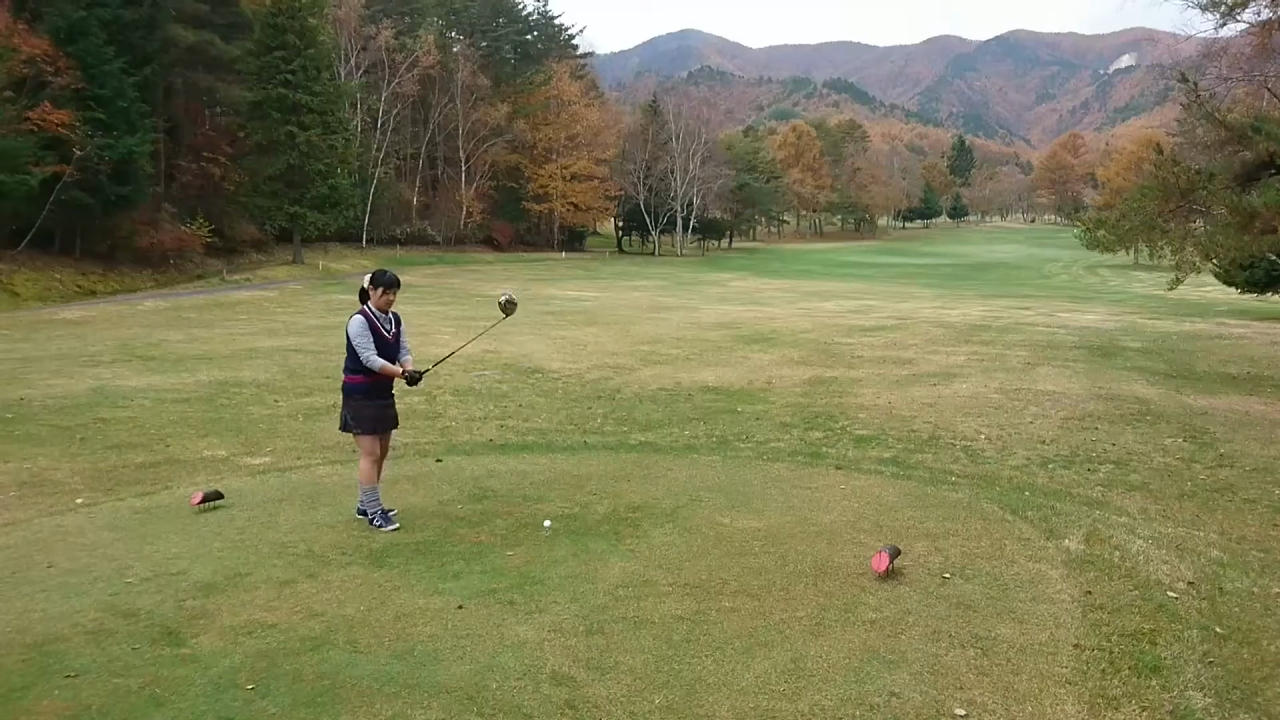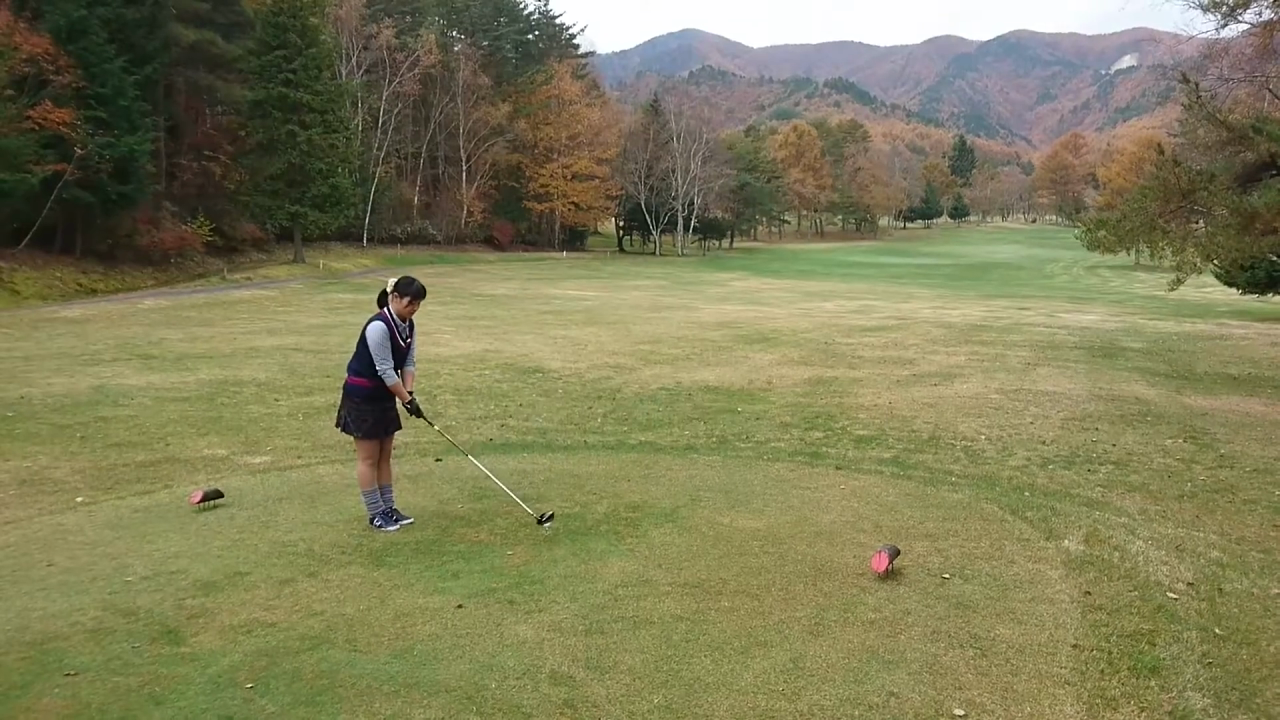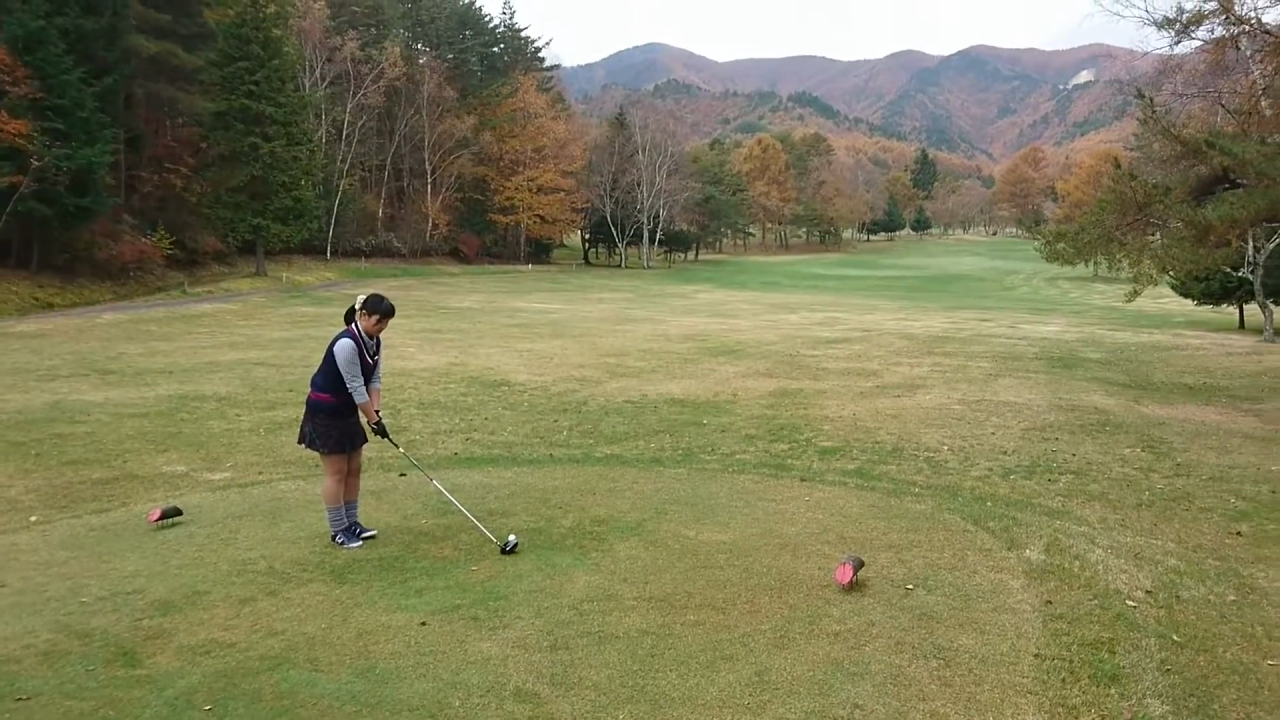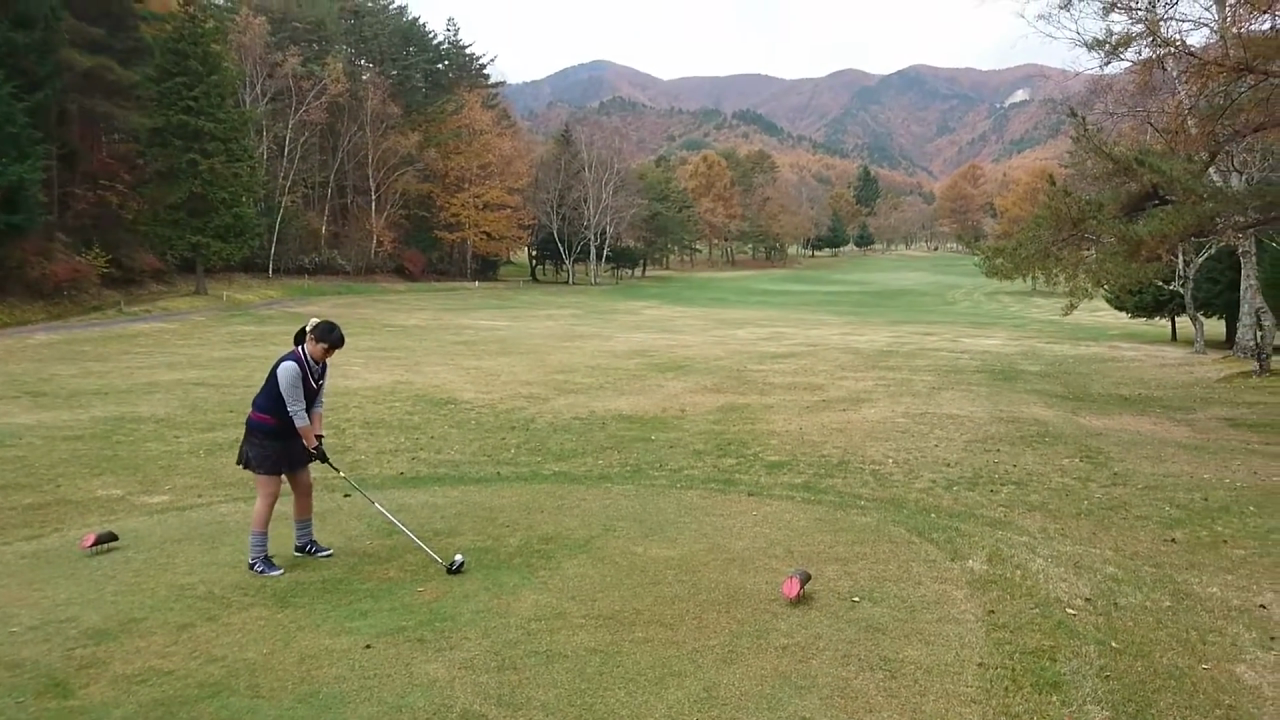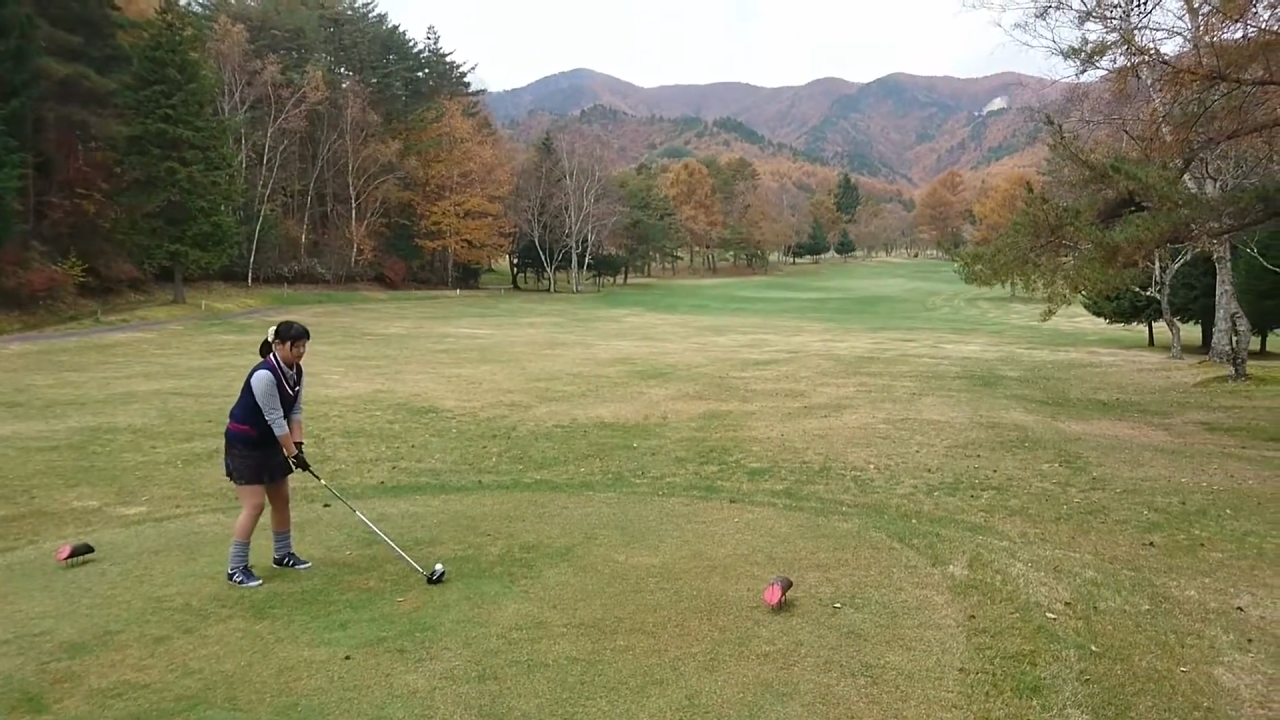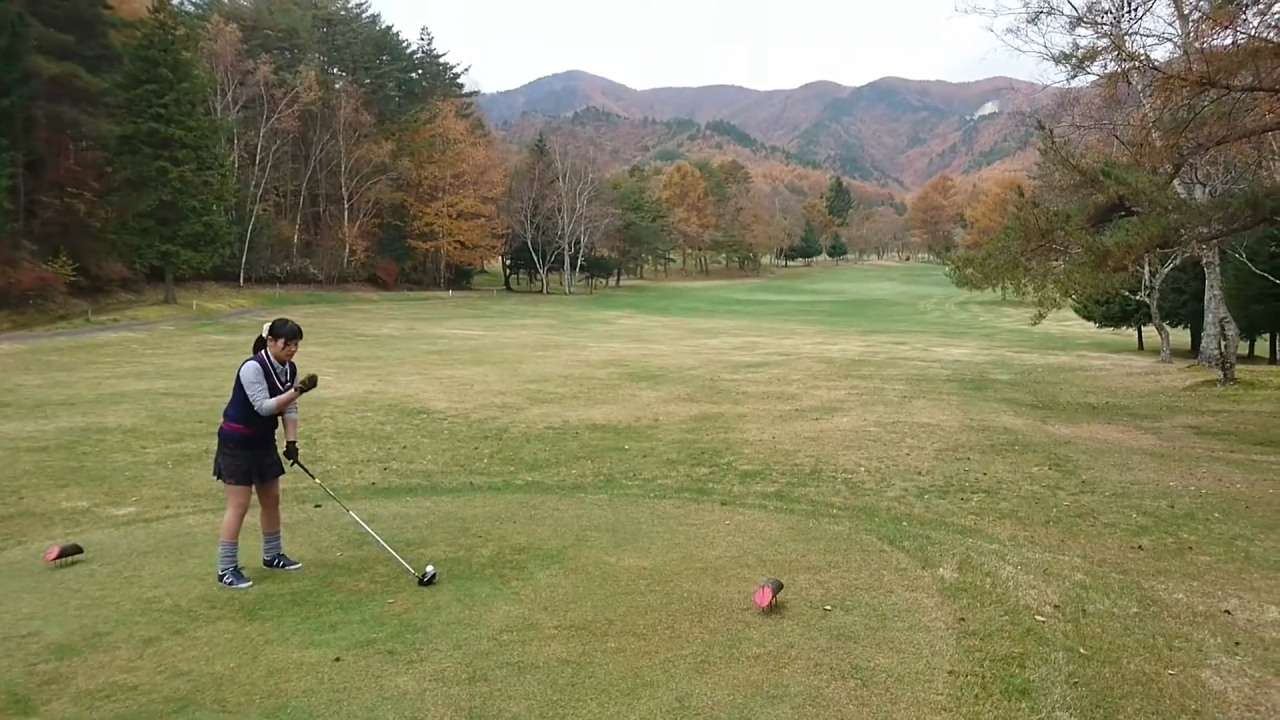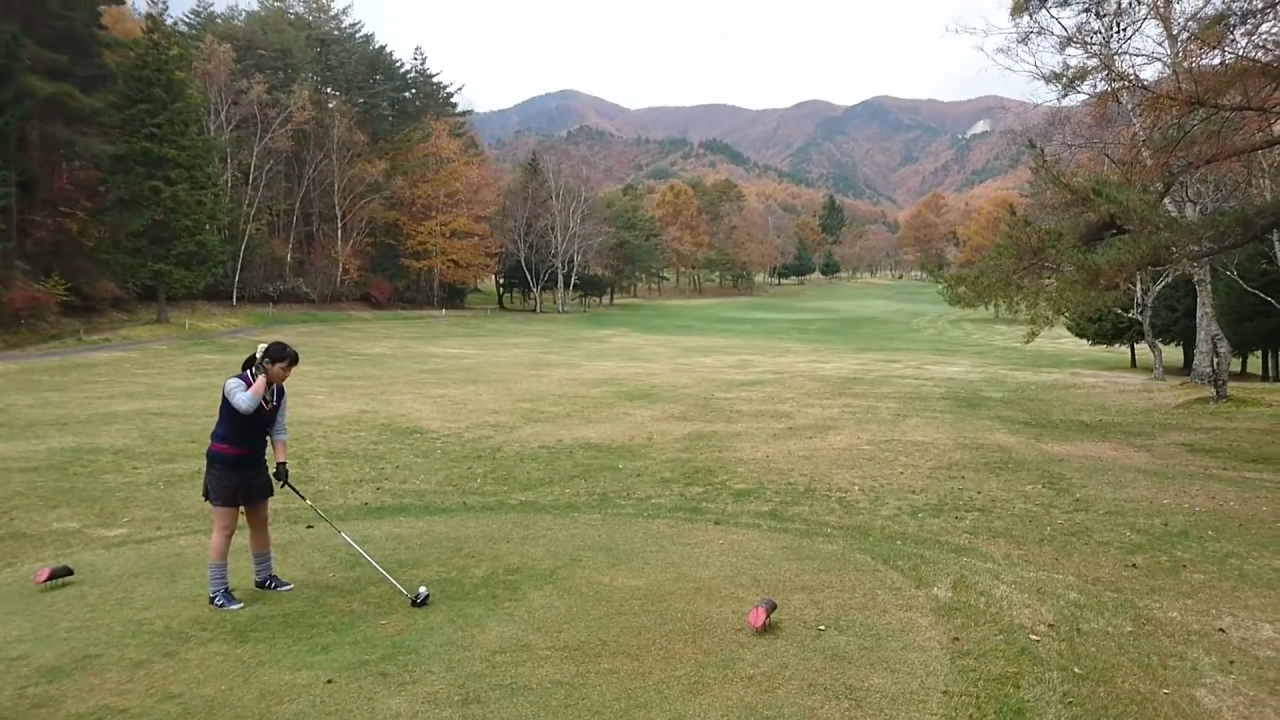
dt=0.7s
person 1, frame 1
left shoulder: (395, 320)
right shoulder: (359, 321)
left elbow: (403, 352)
right elbow: (369, 358)
left wrist: (410, 370)
right wrist: (402, 373)
left hip: (383, 393)
right hip: (360, 395)
left knee: (380, 453)
right knee: (370, 455)
left ankle: (366, 505)
right ankle: (374, 513)
person 1, frame 2
left shoulder: (408, 326)
right shoulder: (378, 327)
left elbow: (408, 362)
right elbow: (385, 371)
left wrist: (409, 392)
right wrist: (407, 400)
left hip: (384, 396)
right hip: (362, 397)
left knee: (385, 456)
right knee: (368, 458)
left ankle: (388, 508)
right ankle: (375, 514)
person 1, frame 3
left shoulder: (374, 342)
right shoulder: (346, 344)
left elbow: (374, 379)
right elbow: (356, 387)
left wrist: (376, 412)
right wrist: (374, 420)
left hip: (347, 411)
right hip: (325, 412)
left knee: (354, 469)
right knee: (336, 472)
left ankle: (350, 522)
right ankle: (338, 530)
person 1, frame 4
left shoulder: (320, 365)
right shoulder: (290, 366)
left elbow: (316, 403)
right elbow: (297, 411)
left wrist: (317, 436)
right wrist: (313, 445)
left hip: (289, 432)
right hip: (265, 433)
left knee: (304, 486)
right knee: (269, 495)
left ankle: (304, 542)
right ankle: (257, 557)
person 1, frame 5
left shoulder: (295, 371)
right shoulder: (264, 375)
left elbow: (295, 411)
right elbow: (275, 419)
left wrist: (297, 445)
right wrist: (294, 453)
left hip: (268, 442)
right hip: (244, 443)
left knee: (281, 499)
right knee: (254, 505)
left ankle: (282, 555)
right ankle: (236, 568)
person 1, frame 6
left shoulder: (290, 370)
right shoulder: (252, 367)
left elbow: (289, 409)
right elbow: (264, 407)
left wrist: (291, 441)
right wrist: (297, 390)
left hip: (264, 441)
right hip: (237, 443)
left knee: (271, 499)
right knee: (238, 506)
left ankle: (273, 555)
right ankle: (226, 569)
person 1, frame 7
left shoulder: (278, 392)
right shoulder: (236, 383)
left elbow: (278, 429)
right elbow: (246, 406)
left wrist: (281, 462)
right wrist: (261, 377)
left hip: (254, 463)
right hip: (225, 464)
left knee: (260, 522)
right knee: (225, 528)
left ankle: (264, 577)
right ankle: (217, 591)
